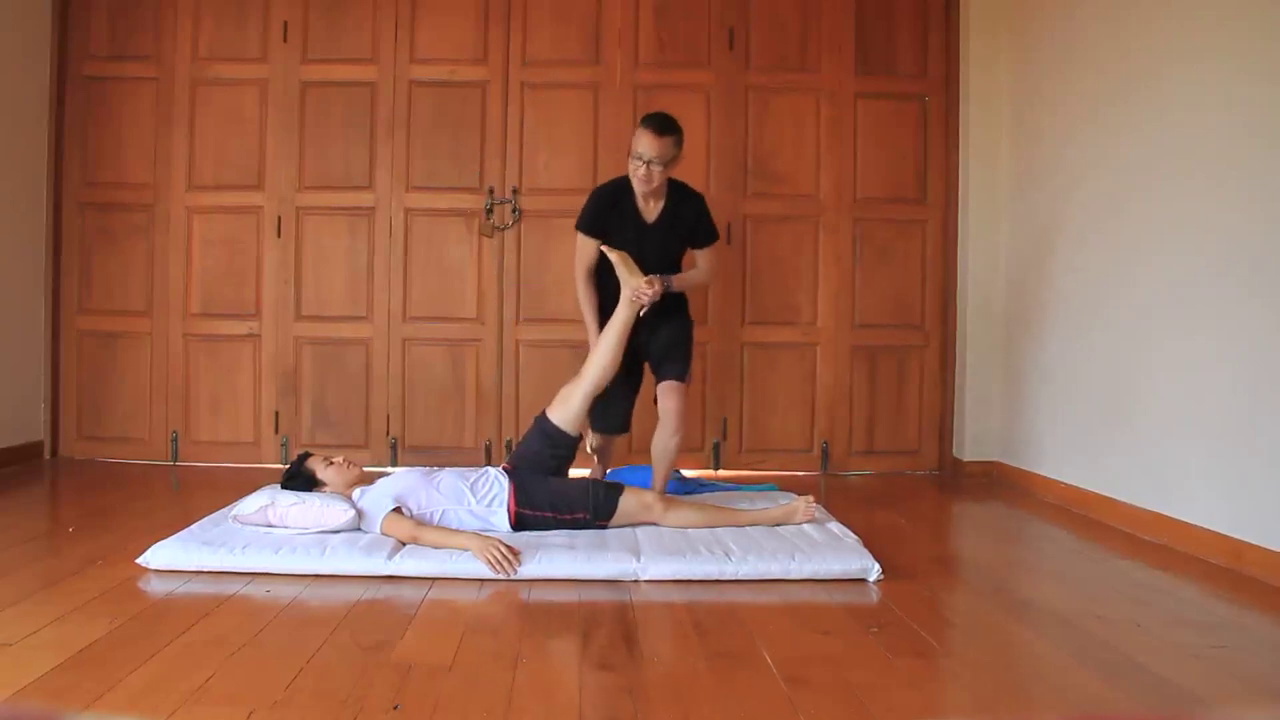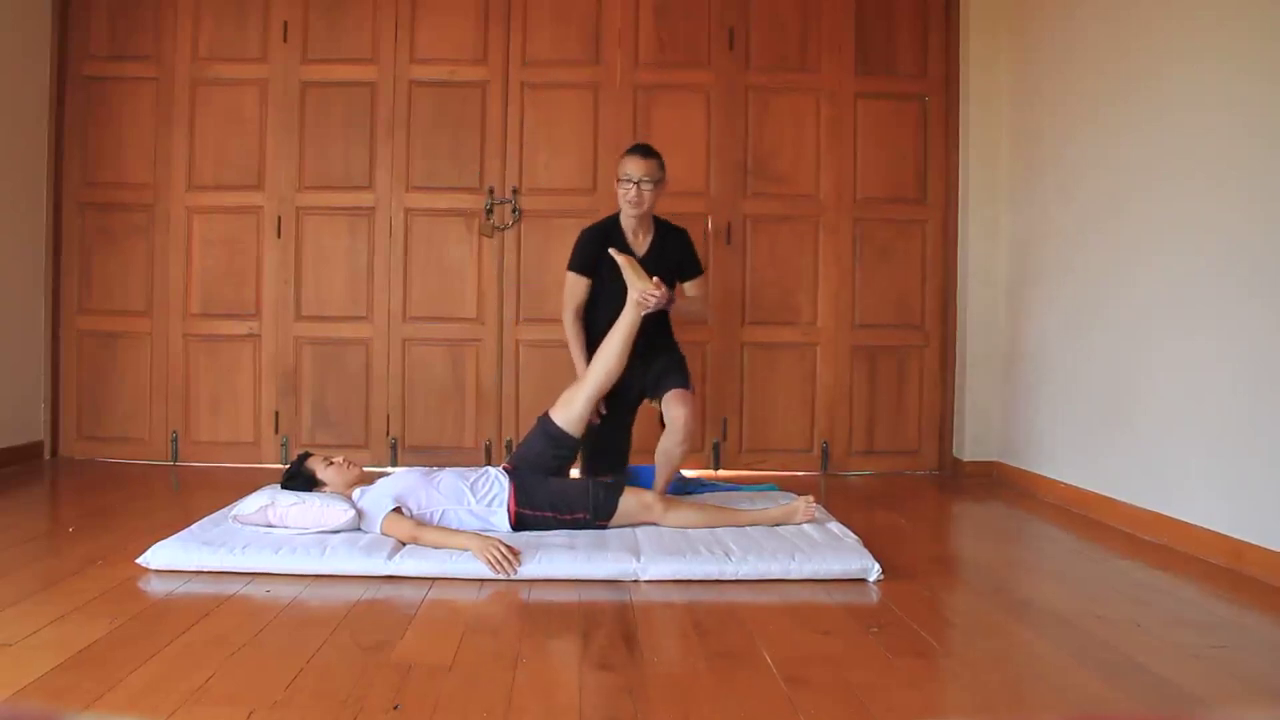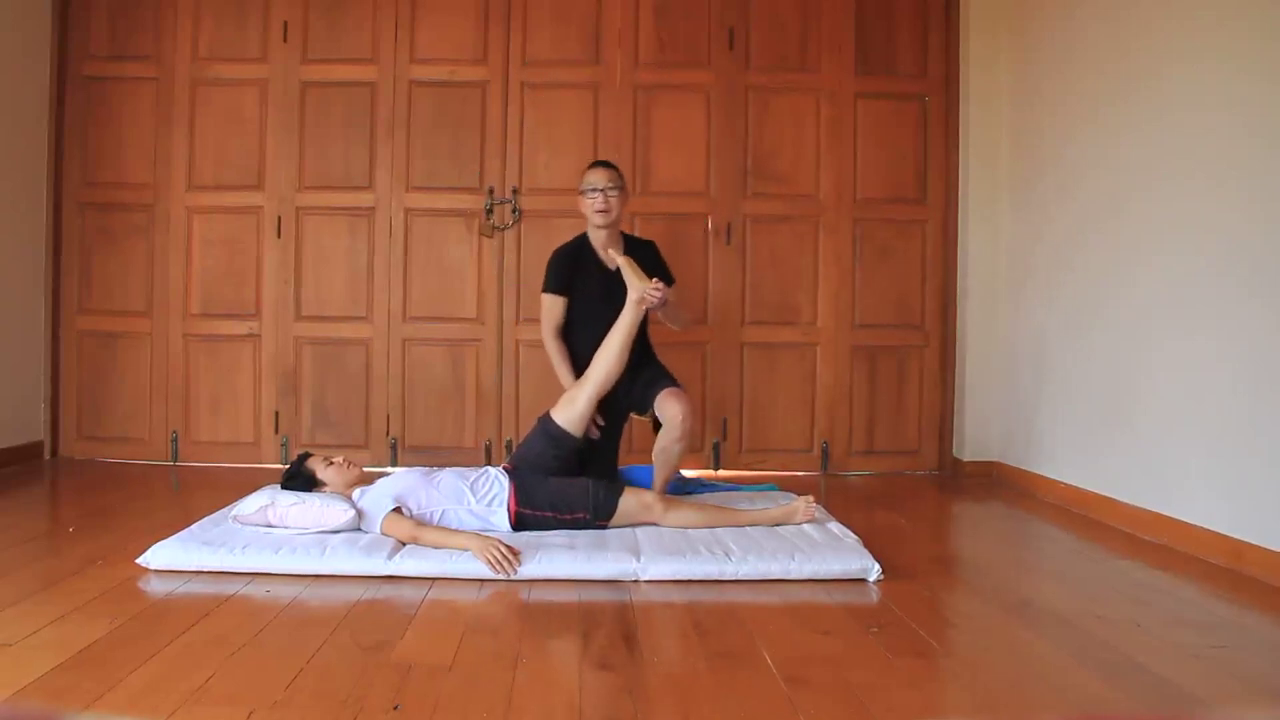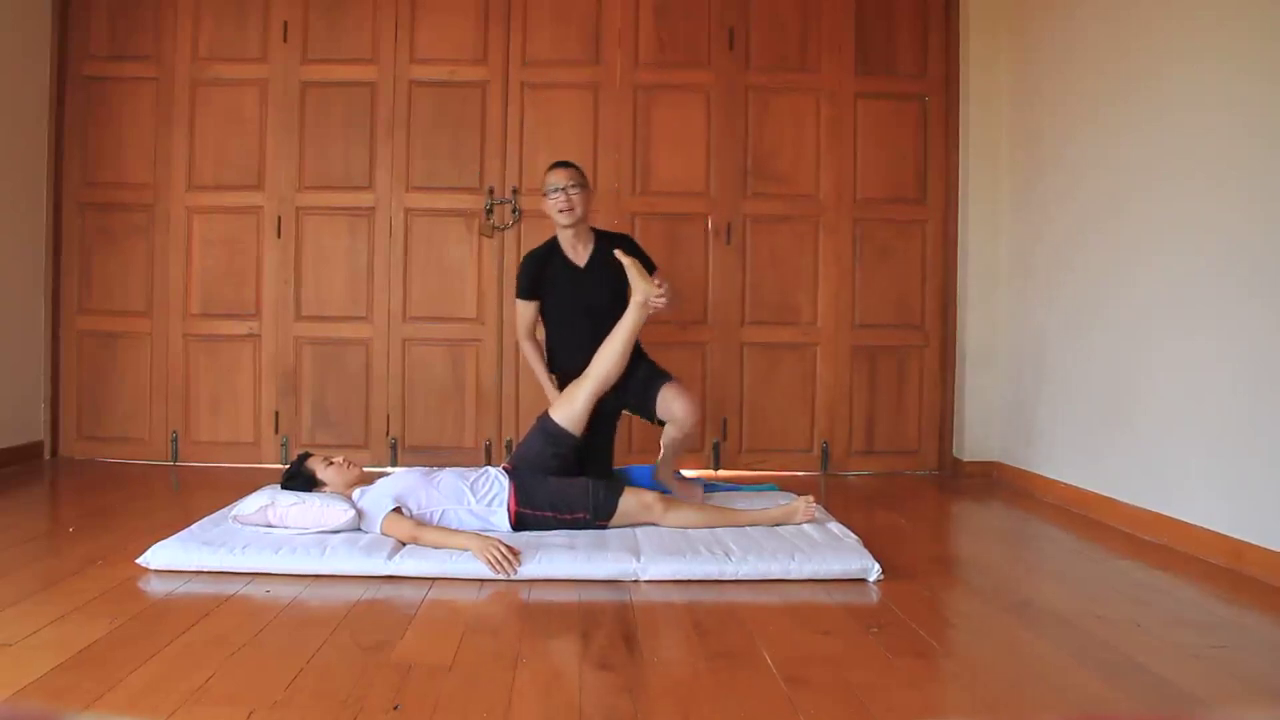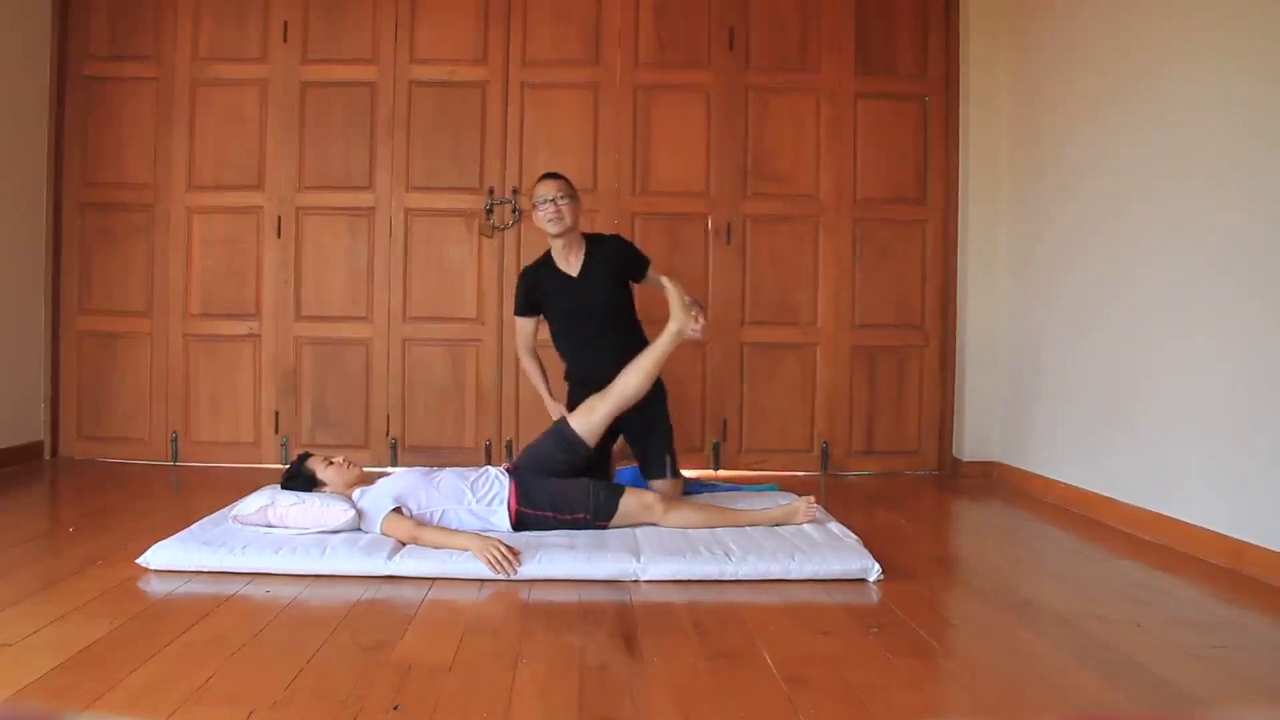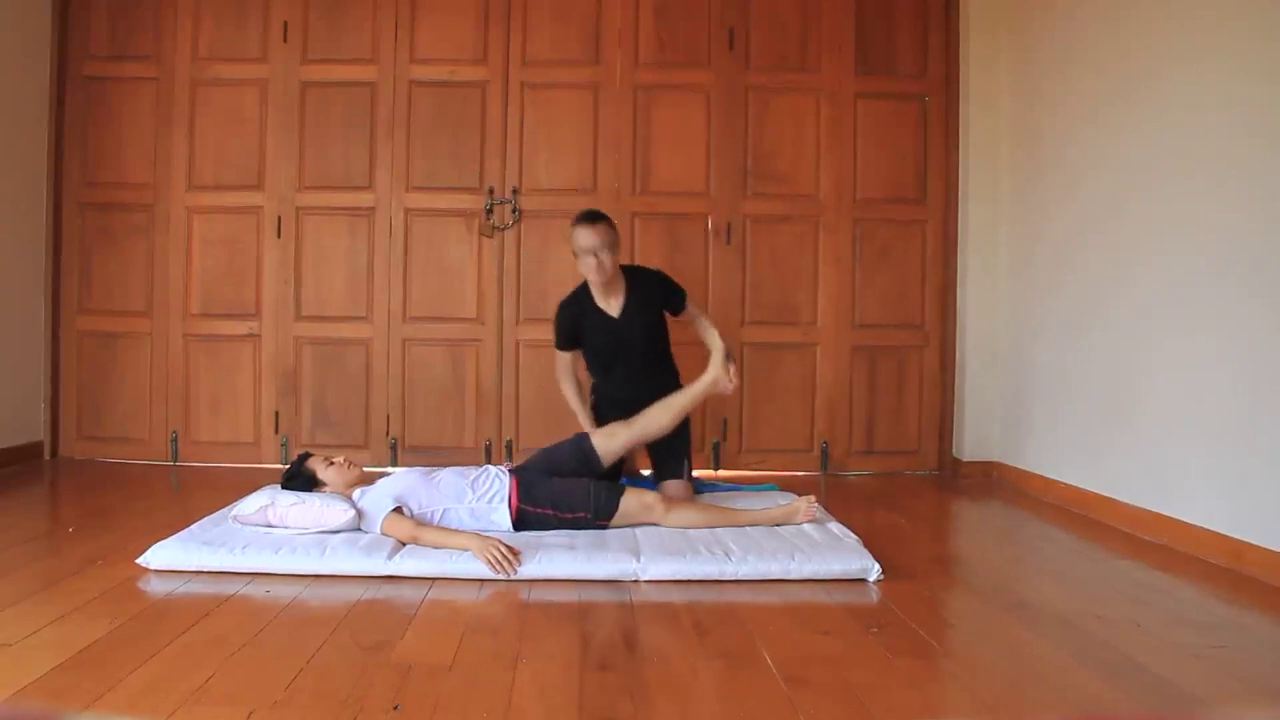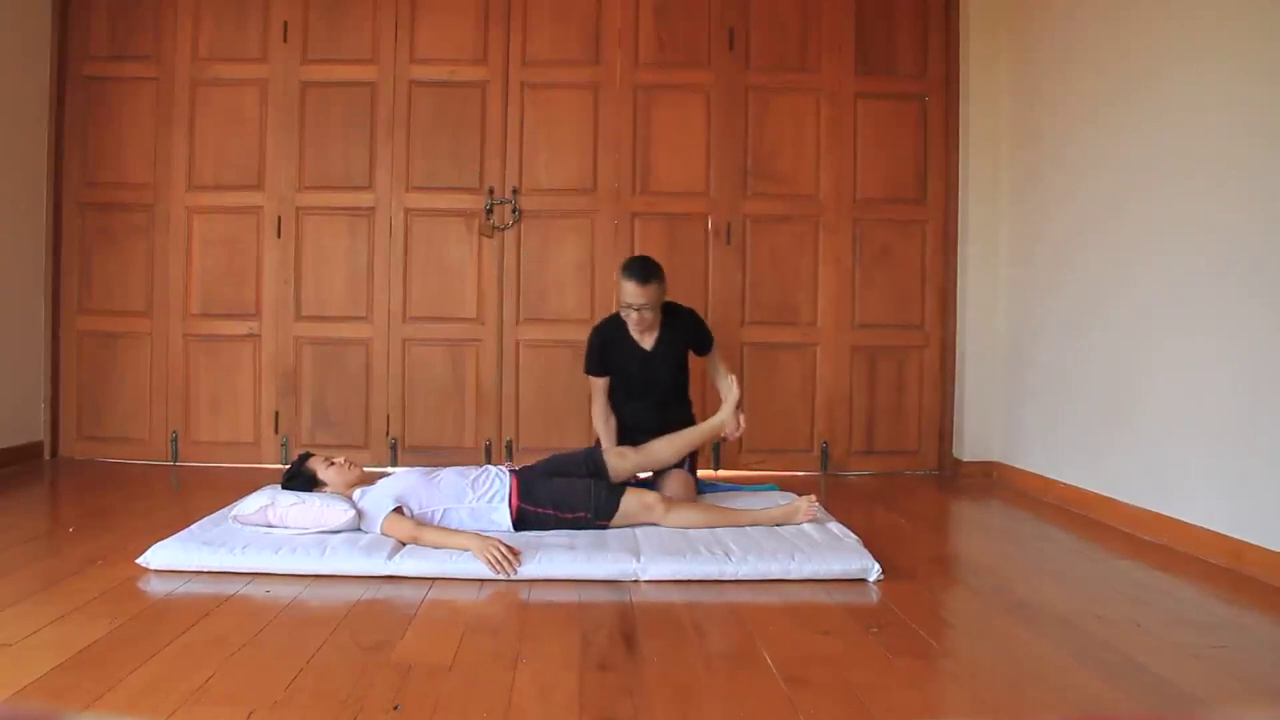
dt=0.3s
person 1, frame 1
left shoulder: (386, 483)
right shoulder: (369, 506)
right elbow: (414, 531)
right wrist: (474, 539)
left hip: (513, 478)
right hip: (517, 507)
left knee: (580, 389)
right knee: (651, 504)
left ankle: (630, 299)
right ankle: (771, 515)
person 1, frame 2
left shoulder: (387, 483)
right shoulder: (369, 507)
right elbow: (415, 532)
right wrist: (474, 540)
left hip: (514, 477)
right hip: (518, 508)
left knee: (584, 391)
right knee: (652, 505)
left ankle: (635, 303)
right ankle: (771, 516)
person 1, frame 3
left shoulder: (386, 481)
right shoulder: (369, 506)
right elbow: (415, 531)
right wrist: (474, 540)
left hip: (514, 478)
right hip: (518, 508)
left knee: (584, 393)
right knee: (652, 505)
left ankle: (635, 302)
right ankle: (772, 516)
person 1, frame 4
left shoulder: (385, 483)
right shoulder: (369, 506)
right elbow: (415, 532)
right wrist: (474, 540)
left hip: (513, 478)
right hip: (518, 508)
left knee: (582, 391)
right knee: (652, 505)
left ankle: (637, 304)
right ankle: (774, 516)
person 1, frame 5
left shoulder: (383, 483)
right shoulder: (370, 509)
right elbow: (415, 533)
right wrist: (473, 541)
left hip: (515, 478)
right hip: (518, 509)
left knee: (603, 403)
right knee: (652, 506)
left ankle: (675, 328)
right ankle: (773, 516)
person 1, frame 6
left shoulder: (381, 482)
right shoulder: (369, 507)
right elbow: (413, 531)
right wrist: (473, 541)
left hip: (514, 478)
right hip: (516, 508)
left knee: (621, 432)
right knee: (652, 505)
left ankle: (709, 380)
right ankle: (773, 516)
person 1, frame 7
left shoulder: (382, 484)
right shoulder: (370, 508)
right elbow: (416, 532)
right wrist: (474, 541)
left hip: (516, 480)
right hip: (518, 509)
left knee: (629, 456)
right knee: (651, 506)
left ankle: (717, 422)
right ankle: (773, 517)
person 2, frame 1
left shoulder: (690, 204)
right shoulder: (605, 199)
left elbow: (705, 271)
right elbow: (583, 273)
left wrist: (666, 284)
right wrist: (597, 341)
left hip: (668, 319)
right hip: (615, 319)
left knee: (672, 406)
right knee: (604, 426)
right ankle: (598, 469)
person 2, frame 2
left shoulder: (676, 240)
right shoulder: (594, 239)
left elbow: (700, 306)
right elbow: (571, 313)
left wrist: (668, 301)
right wrist: (585, 380)
left hip: (659, 354)
left knee: (682, 415)
right knee: (598, 475)
person 2, frame 3
left shoulder: (646, 253)
right shoulder: (566, 259)
left elbow: (678, 320)
right elbow: (551, 334)
left wrist: (661, 304)
left hip: (641, 367)
left knee: (681, 413)
person 2, frame 4
left shoulder: (621, 247)
right shoulder: (536, 263)
left elbow: (661, 294)
right elbow: (525, 335)
left wrist: (660, 297)
right wrist: (552, 392)
left hip: (631, 366)
left knee: (686, 411)
left ankle: (665, 471)
person 2, frame 5
left shoulder: (613, 250)
right shoulder: (533, 278)
left elbow: (661, 282)
right elbow: (524, 347)
left wrist: (688, 306)
right wrist: (549, 401)
right hip: (586, 392)
left knee: (667, 492)
right ankle: (609, 463)
person 2, frame 6
left shoulder: (652, 283)
right shoulder: (571, 310)
left elbow: (696, 316)
right elbow: (566, 373)
right wrist: (589, 429)
right hip: (610, 407)
left knee: (676, 496)
right ankle: (624, 473)
person 2, frame 7
left shoulder: (686, 322)
right shoulder: (604, 335)
left elbow: (713, 361)
right elbow: (600, 402)
left hip: (675, 426)
right hip: (623, 429)
left knee: (676, 495)
left ankle: (661, 481)
